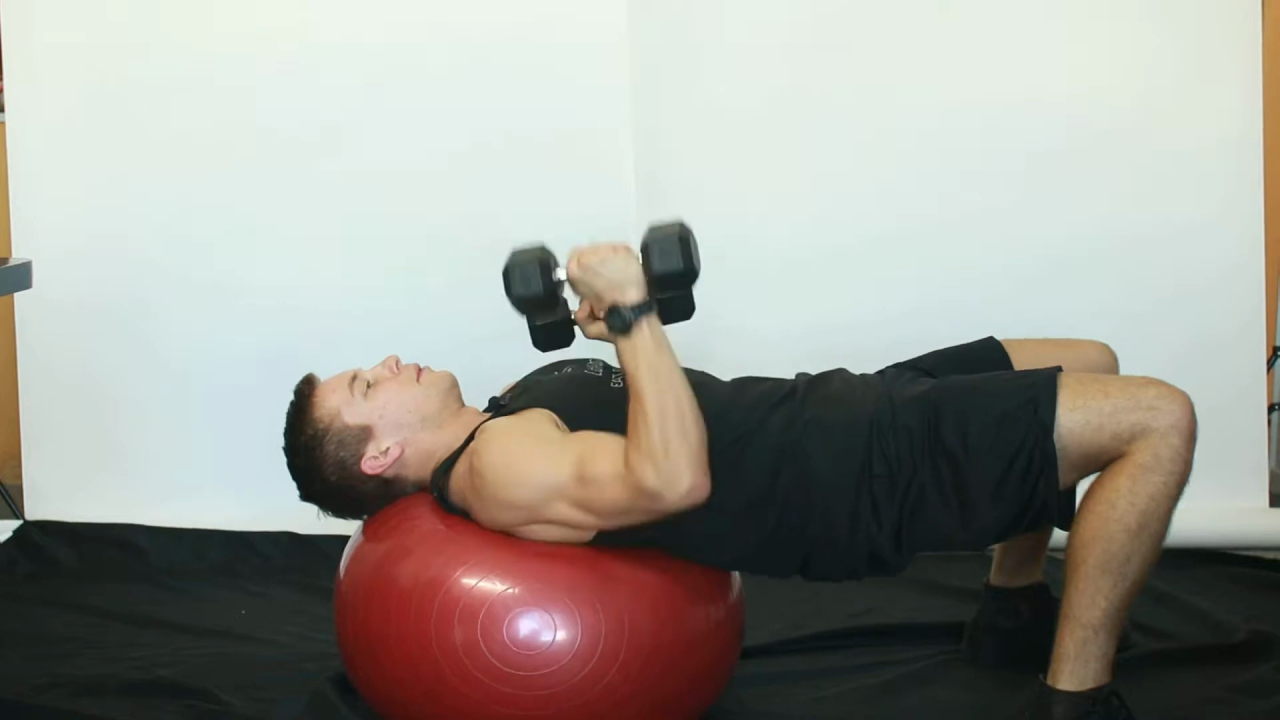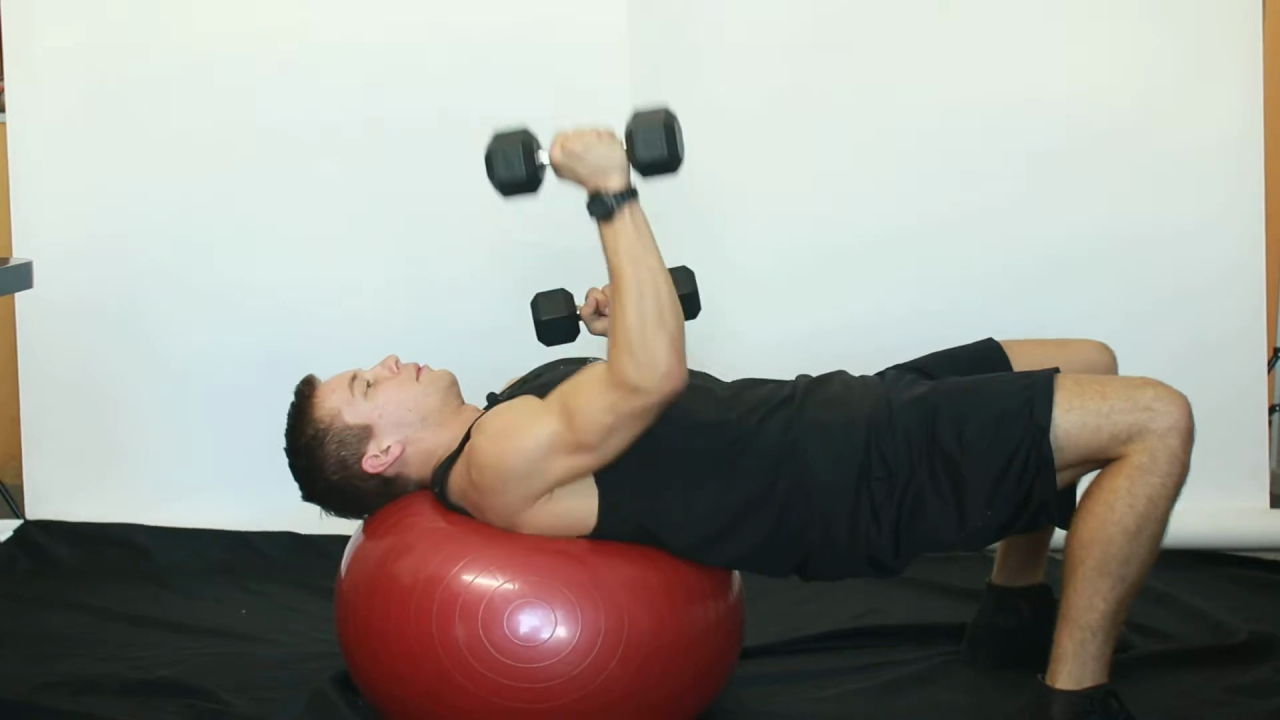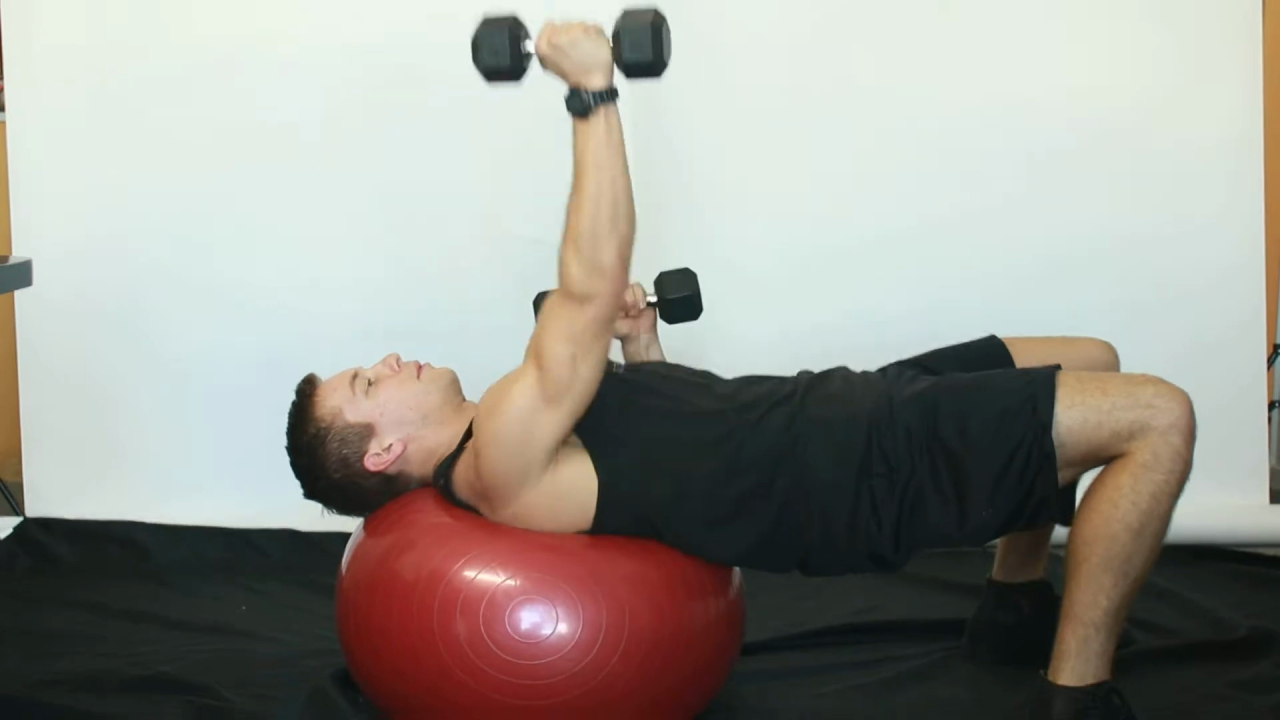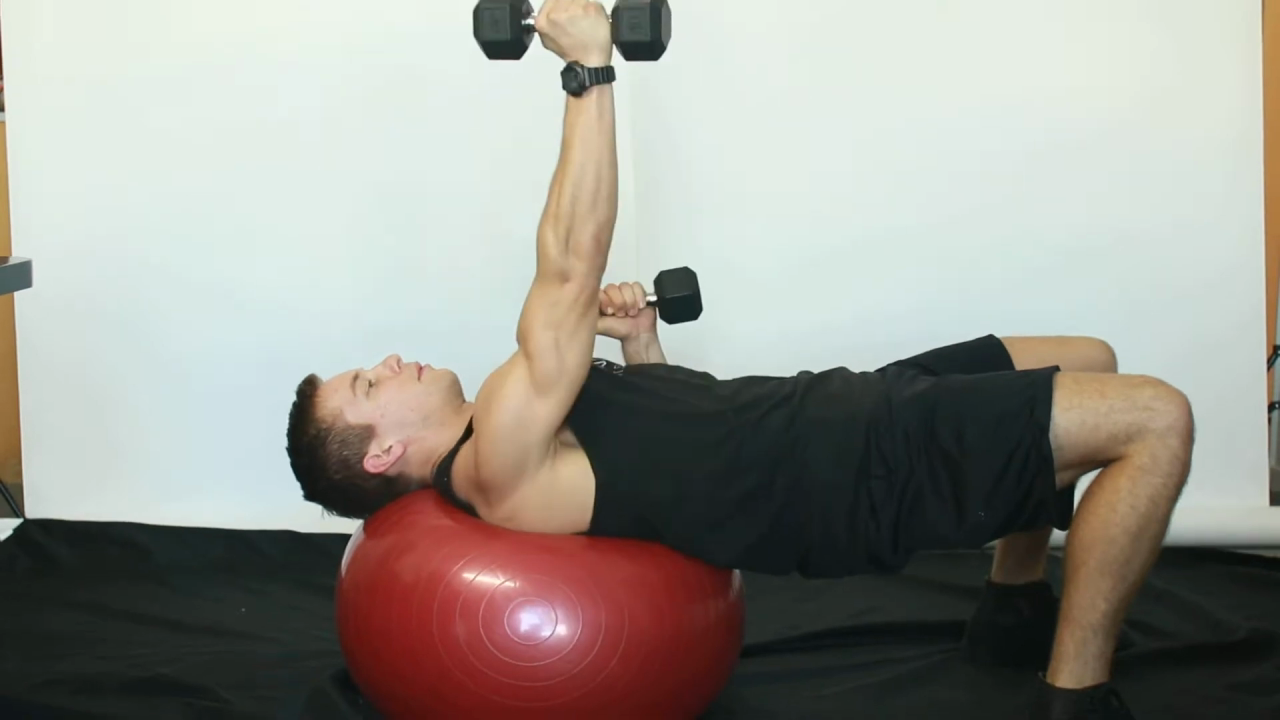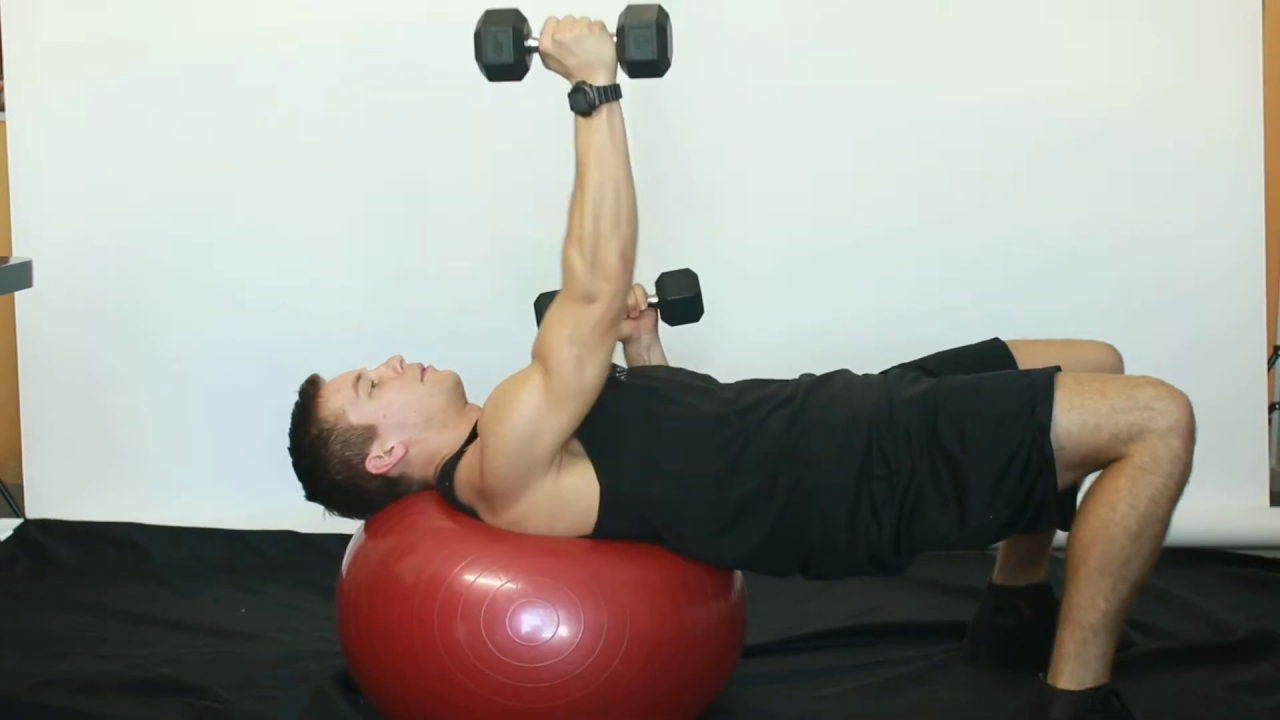
dt=0.2s
person 1, frame 1
left shoulder: (501, 429)
right shoulder: (498, 468)
right elbow: (676, 479)
left wrist: (627, 321)
right wrist: (629, 309)
left hip: (838, 418)
right hip: (854, 480)
left knee: (1089, 365)
right knee: (1157, 419)
left ankle: (1014, 611)
person 1, frame 2
left shoulder: (503, 433)
right shoulder: (501, 465)
right elbow: (657, 375)
left wrist: (631, 322)
right wrist: (612, 194)
left hip: (836, 420)
right hip: (852, 485)
left knee: (1088, 364)
right knee: (1153, 421)
left ankle: (1015, 612)
person 1, frame 3
left shoulder: (513, 429)
right shoulder: (503, 460)
right elbow: (595, 283)
left wrist: (638, 340)
right wrist: (592, 94)
left hip: (834, 418)
right hip: (855, 477)
left knee: (1090, 363)
right knee: (1156, 418)
left ankle: (1016, 606)
person 1, frame 4
left shoulder: (511, 435)
right shoulder: (499, 459)
right elbow: (569, 266)
left wrist: (640, 345)
left hip: (841, 418)
right hip: (854, 479)
left knee: (1089, 362)
right knee: (1155, 420)
left ankle: (1015, 609)
person 1, frame 5
left shoulder: (515, 444)
right shoulder: (503, 467)
right elbow: (594, 287)
left wrist: (641, 348)
right wrist: (596, 90)
left hip: (842, 420)
right hip: (855, 481)
left knee: (1093, 365)
right knee: (1156, 420)
left ankle: (1017, 610)
